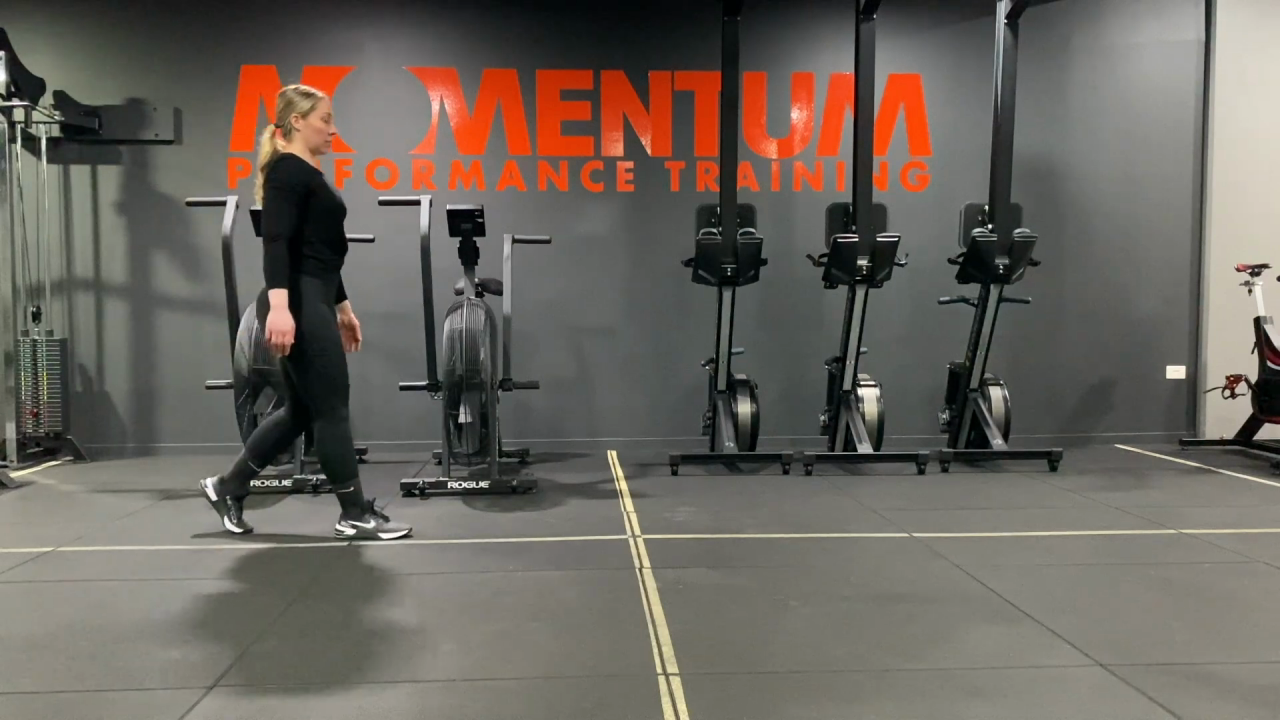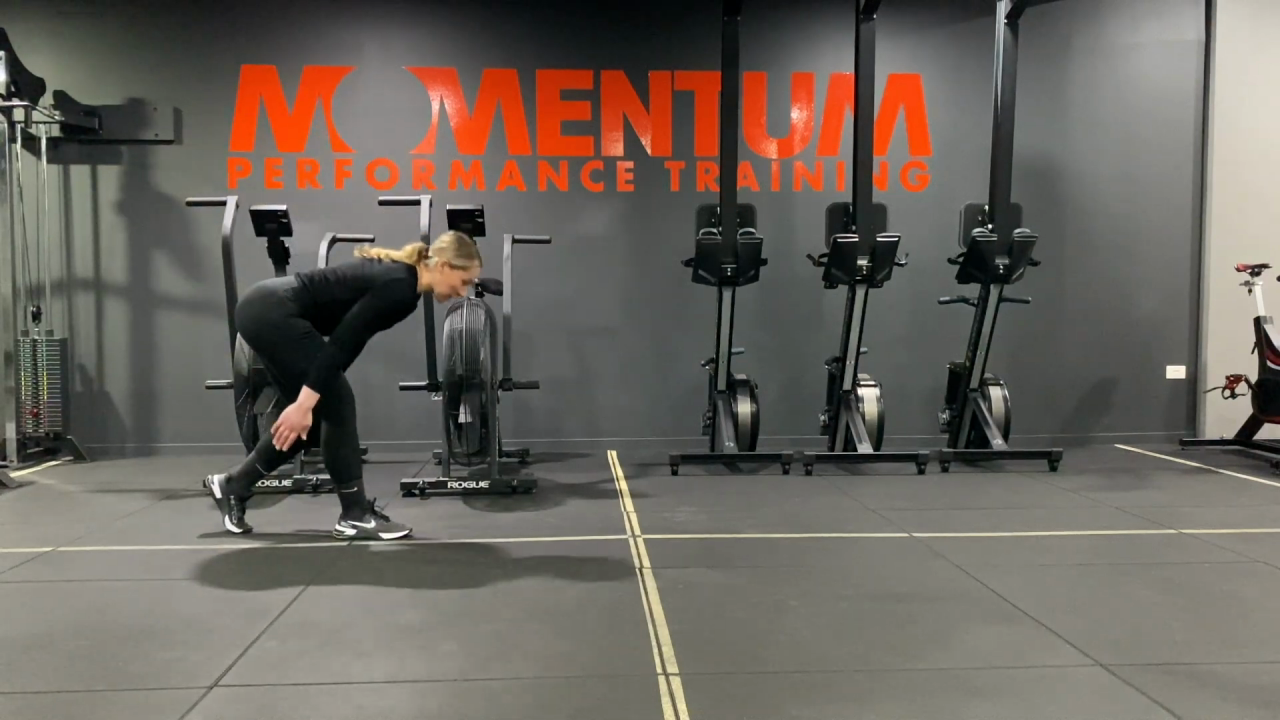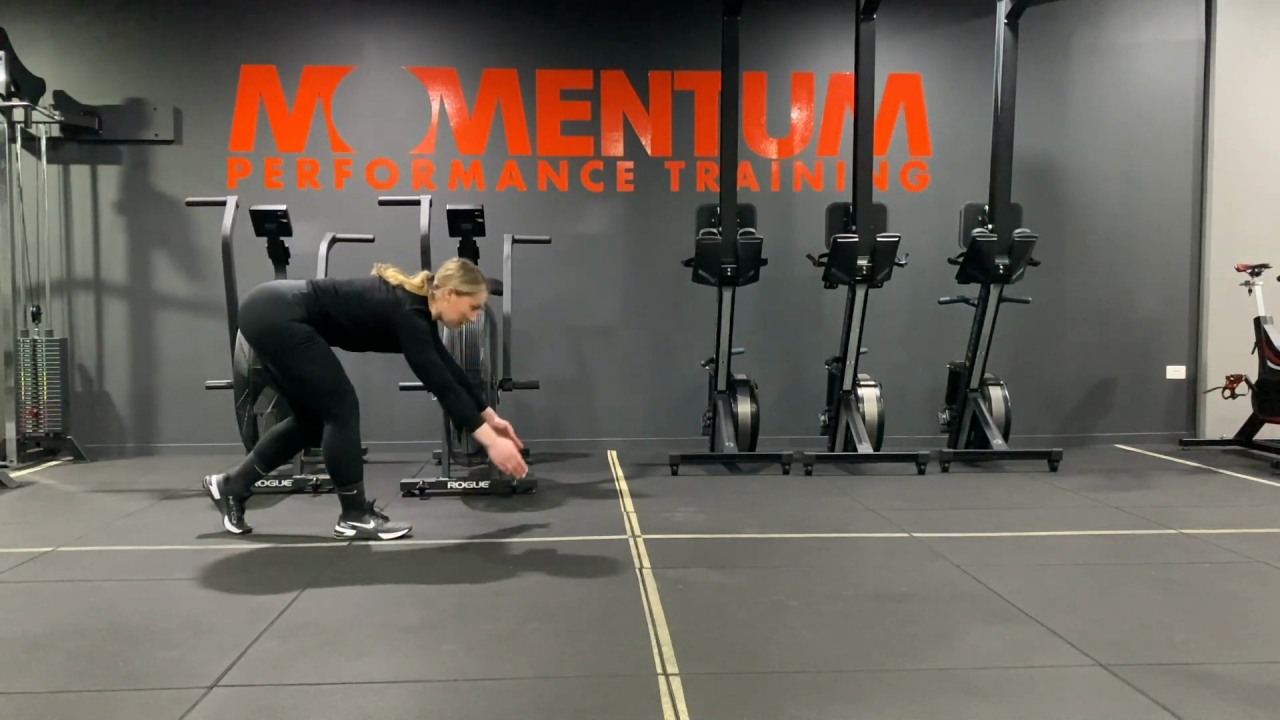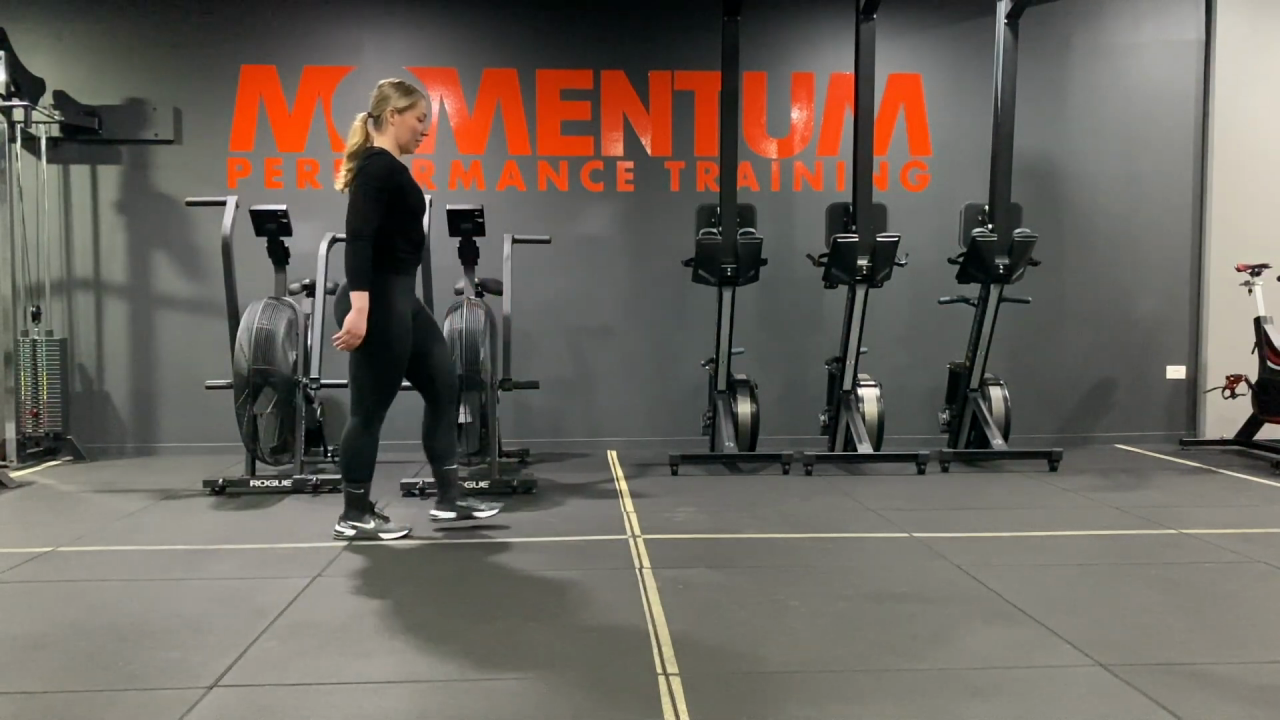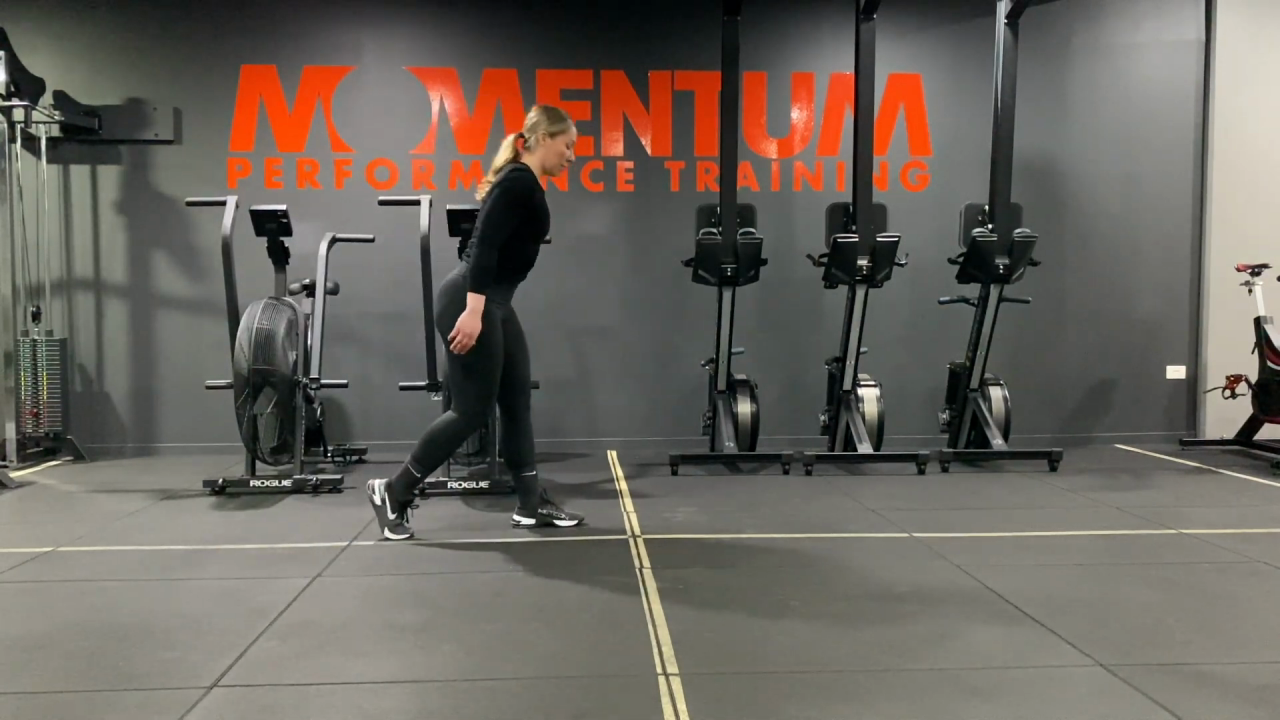
dt=1s
person 1, frame 1
left shoulder: (307, 174)
right shoulder: (287, 170)
right elbow: (275, 243)
left wrist: (343, 307)
right wrist: (279, 306)
left hip: (312, 302)
right hip: (299, 303)
left knee: (302, 408)
right knee: (331, 407)
left ankle: (228, 487)
right ankle: (356, 514)
person 1, frame 2
left shoulder: (399, 278)
right shoulder: (399, 289)
left elbow: (348, 338)
right elbow: (341, 343)
left wrist: (307, 399)
right wrist: (305, 403)
left hip: (268, 313)
right hip: (272, 313)
right knee: (336, 405)
left ankle: (232, 487)
right ankle: (355, 515)
person 1, frame 3
left shoulder: (416, 308)
right shoulder: (408, 314)
left elbow: (449, 372)
right elbow: (441, 385)
left wrist: (490, 418)
right wrist: (489, 439)
left hip: (270, 313)
right hip: (277, 318)
left knee: (313, 417)
right knee: (340, 409)
left ankle: (232, 486)
right ankle: (355, 516)
person 1, frame 4
left shoulder: (389, 168)
right shoulder: (376, 167)
right elbow: (359, 238)
right wrist: (359, 307)
left hip: (400, 299)
right hip: (379, 302)
left knee: (444, 389)
right knee: (370, 408)
left ankle: (448, 497)
right ankle: (355, 515)
person 1, frame 5
left shoulder: (525, 183)
right shoulder: (518, 182)
right elbow: (486, 245)
right wrist: (473, 310)
left hip: (494, 302)
right hip: (474, 302)
left knee: (517, 402)
right knee: (471, 409)
left ankle: (531, 503)
right ankle: (394, 492)
